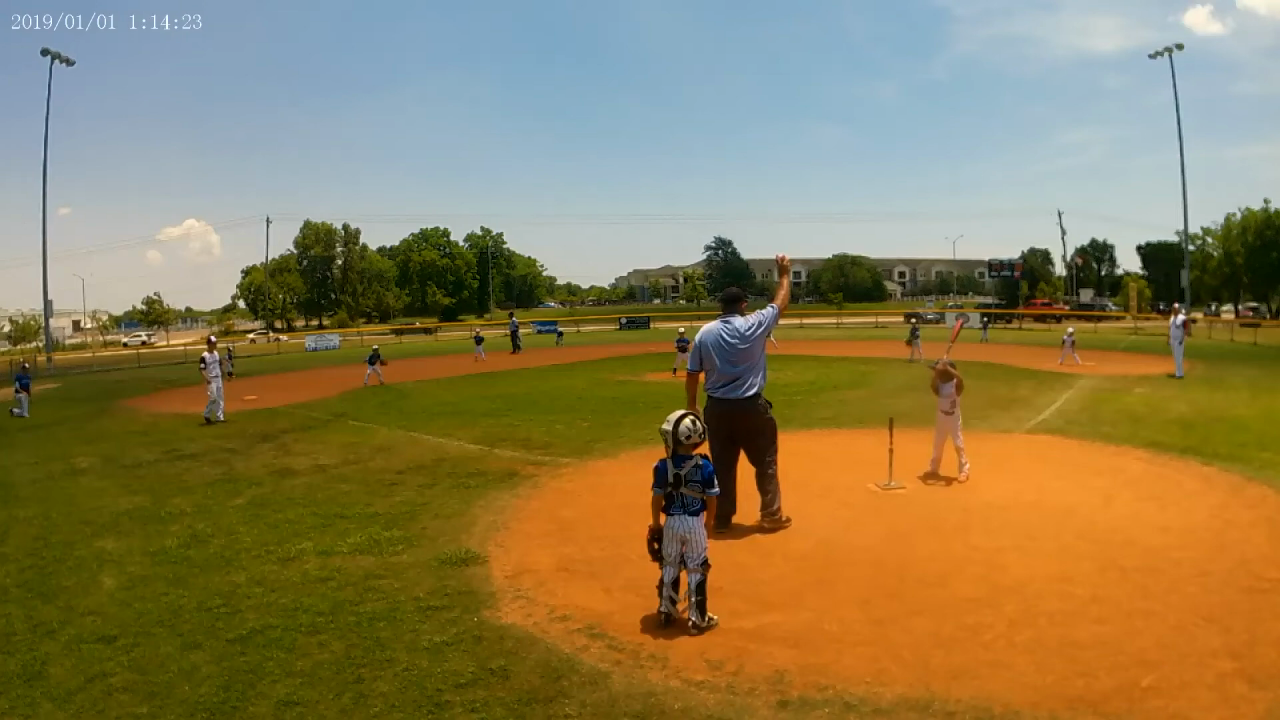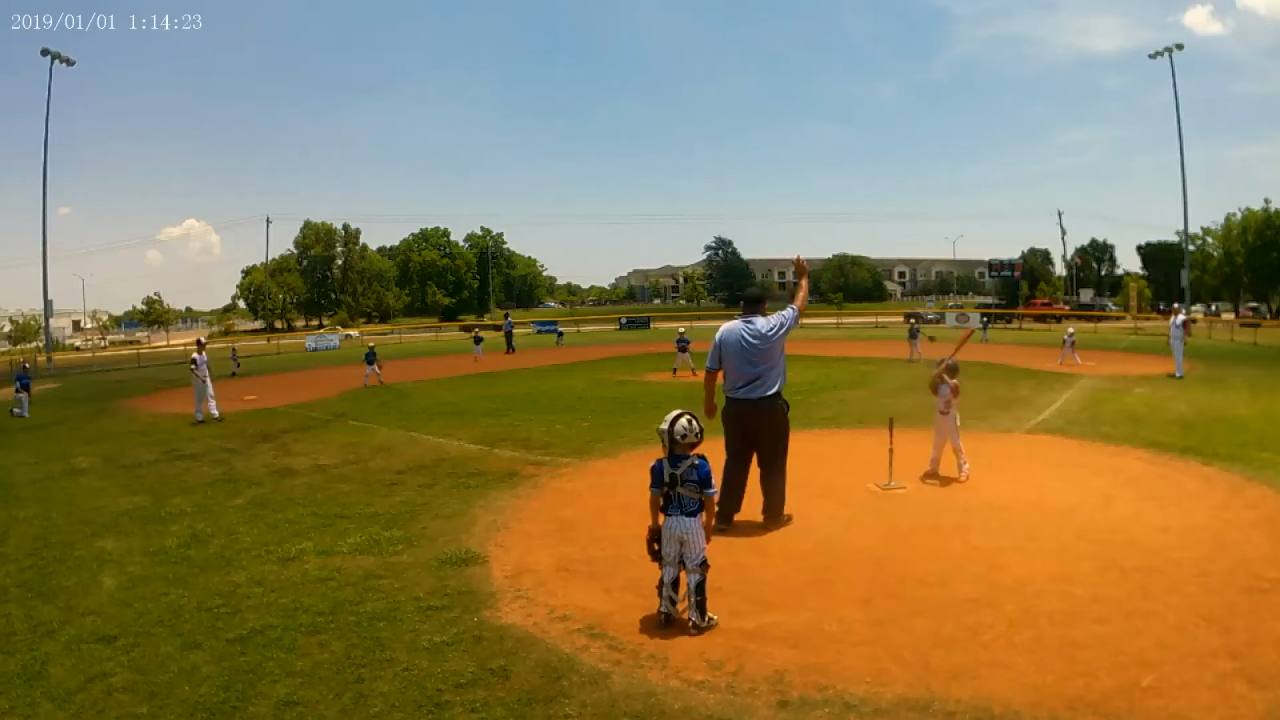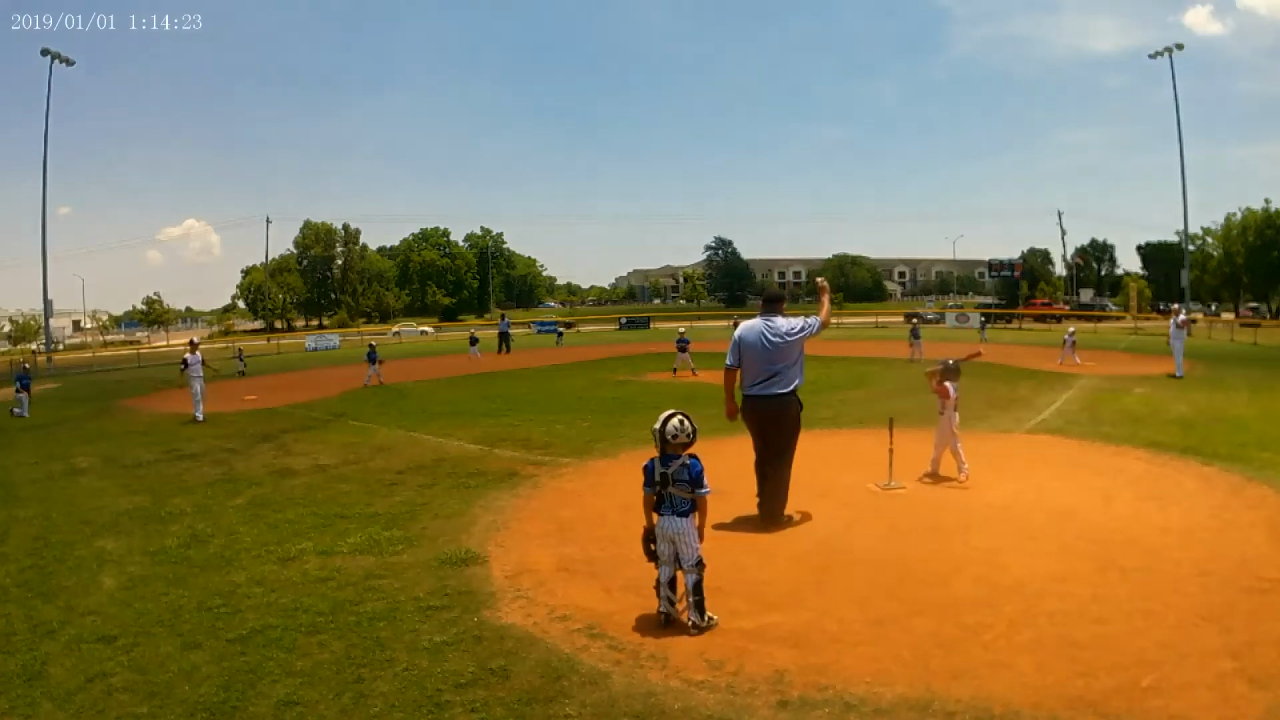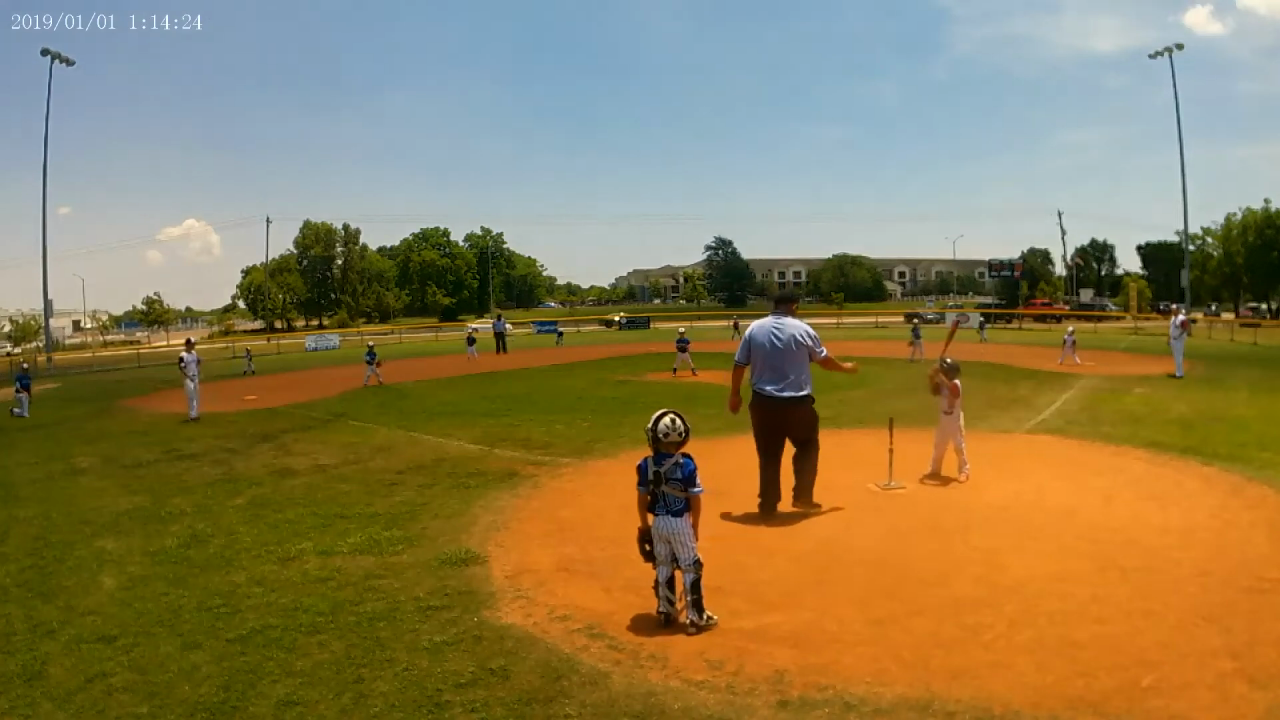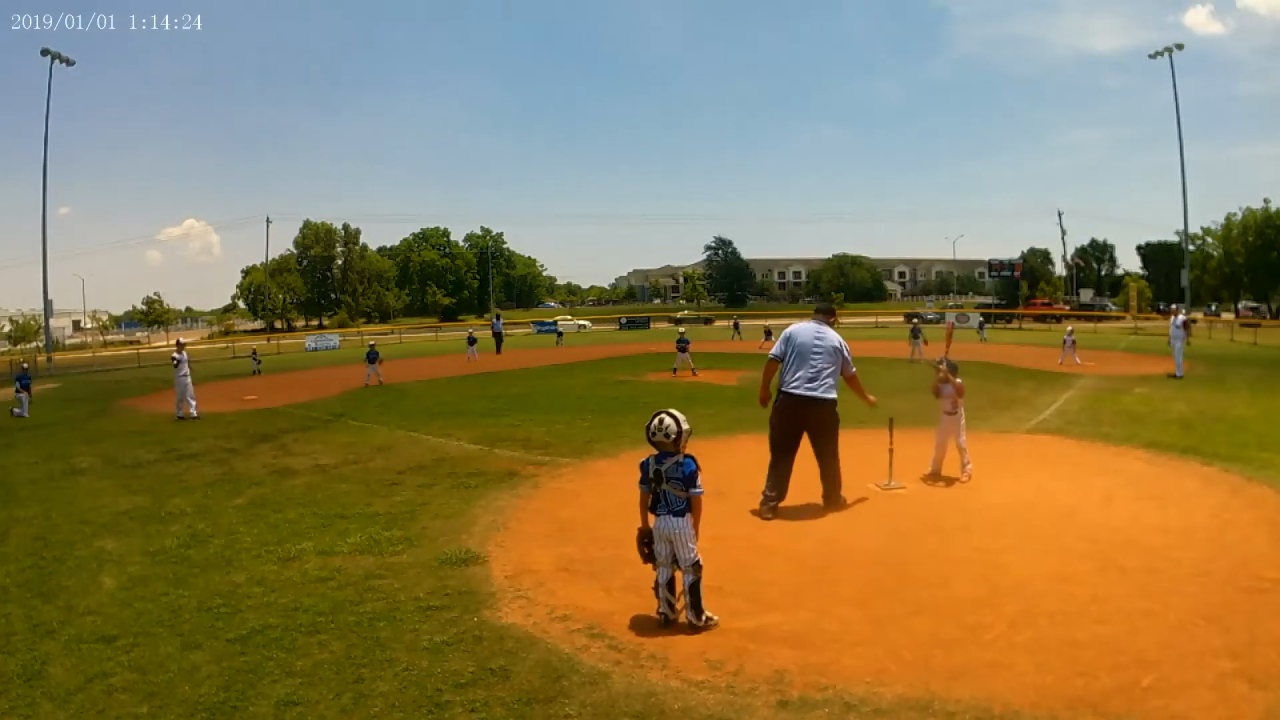
dt=0.4s
person 1, frame 1
left shoulder: (705, 332)
right shoulder: (753, 325)
left elbow: (692, 373)
right elbow: (781, 303)
left wrist: (691, 405)
right wrist: (784, 273)
left hip: (717, 408)
right hip: (750, 406)
left knee: (722, 465)
right knee: (765, 461)
left ankle: (722, 519)
right ankle: (771, 515)
person 1, frame 2
left shoulder: (725, 331)
right shoulder: (774, 326)
left elbow: (711, 371)
right elbow: (800, 304)
left wrist: (709, 401)
right wrist: (802, 275)
left hip: (735, 407)
right hip: (769, 406)
left knee: (735, 462)
right knee: (773, 463)
left ankle: (724, 516)
right ankle: (773, 516)
person 1, frame 3
left shoulder: (744, 329)
right shoulder: (792, 327)
left elbow: (731, 369)
right elbow: (823, 320)
left wrist: (730, 401)
right wrist: (824, 293)
left hip: (752, 404)
right hip: (783, 404)
left knee: (763, 455)
right knee: (780, 460)
left ankle: (765, 506)
right ankle: (773, 515)
person 1, frame 4
left shoulder: (754, 328)
right shoulder: (801, 329)
left elbow: (739, 365)
right elbow: (824, 360)
left wrist: (735, 394)
right wrist: (845, 367)
left hip: (762, 402)
right hip: (796, 403)
left knee: (768, 455)
right knee: (807, 447)
left ankle: (768, 505)
right ankle: (802, 497)
person 1, frame 5
left shoulder: (793, 330)
right shoulder: (837, 340)
left elbow: (772, 360)
right elbow: (850, 376)
left wrist: (764, 390)
right wrist: (866, 398)
left hip: (789, 401)
right hip: (822, 404)
left knee: (781, 454)
right knee: (827, 454)
left ankle: (769, 504)
right ankle: (833, 498)
person 2, frame 1
left shoulder: (663, 466)
right shoulder: (705, 466)
left elbow: (657, 499)
right elbow: (712, 500)
left wrist: (655, 524)
right wrist: (706, 524)
left hip: (672, 523)
right hip: (695, 523)
left knee: (669, 567)
right knee: (697, 570)
left ankle: (666, 612)
right ankle: (698, 619)
person 2, frame 2
left shoulder: (660, 467)
right shoulder: (701, 466)
left elbow: (654, 499)
right elbow: (709, 500)
left wrist: (654, 524)
right wrist: (708, 525)
left hip: (670, 523)
right hip: (693, 524)
left knee: (669, 568)
right knee: (696, 570)
left ankle: (666, 612)
right ankle: (698, 619)
person 2, frame 3
left shoulder: (652, 466)
right shoulder: (694, 466)
left elbow: (648, 499)
right elbow: (702, 500)
left wrist: (649, 524)
right wrist: (701, 526)
left hip: (663, 523)
right hip: (685, 523)
left knee: (665, 568)
right knee: (693, 570)
left ankle: (666, 612)
right ankle: (697, 618)
person 2, frame 4
left shoulder: (646, 465)
right shoulder: (687, 465)
left elbow: (642, 499)
right elbow: (695, 500)
left wrist: (644, 524)
right wrist: (695, 526)
left hip: (658, 523)
right hip: (680, 523)
left knee: (663, 568)
right knee: (690, 569)
left ankle: (666, 612)
right ankle: (696, 617)
person 2, frame 5
left shoulder: (648, 464)
right shoulder: (688, 465)
left elbow: (644, 498)
right elbow: (696, 501)
left wrist: (644, 525)
right wrist: (695, 527)
left hip: (660, 523)
right hip: (682, 523)
left knee: (663, 568)
right knee: (690, 569)
left ankle: (666, 612)
right ankle: (696, 617)
